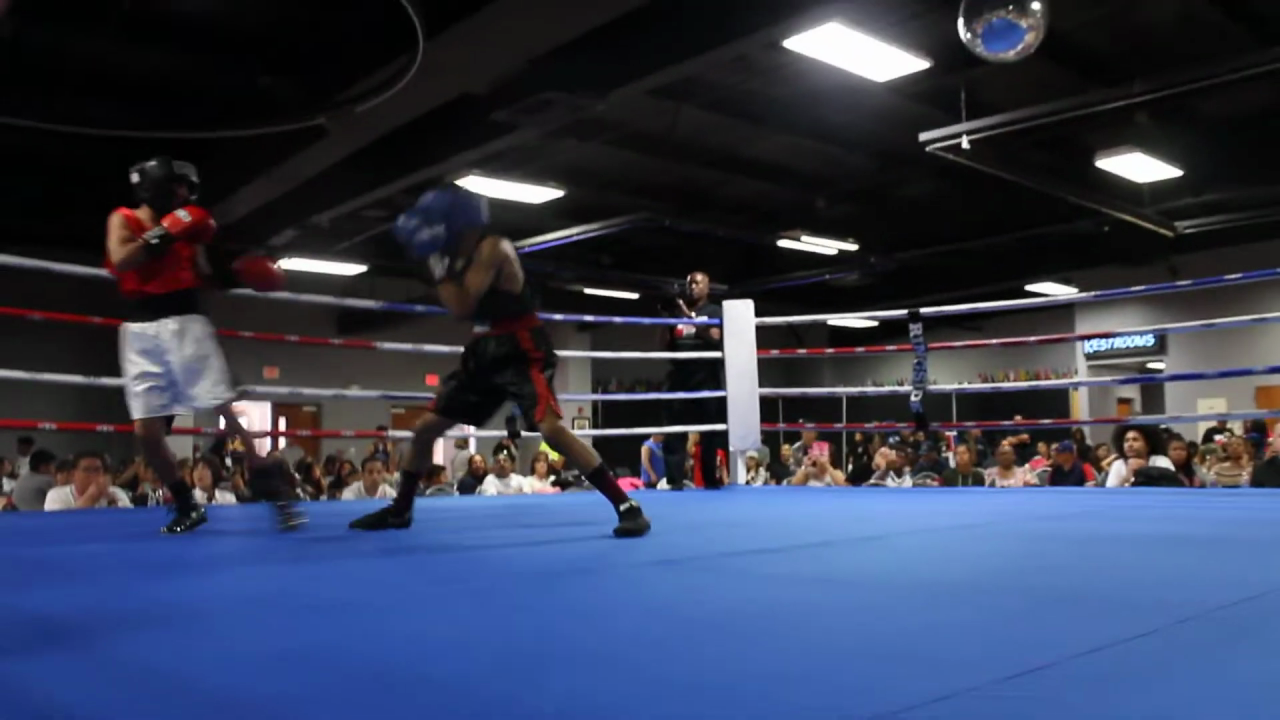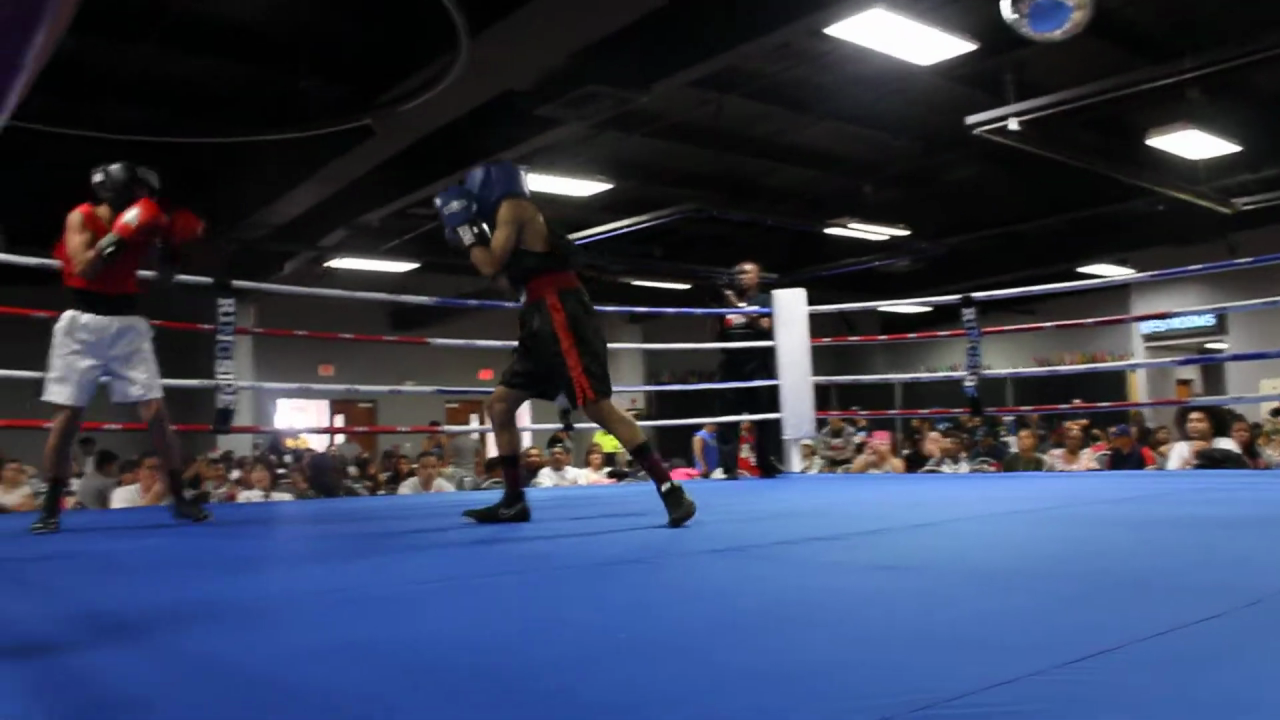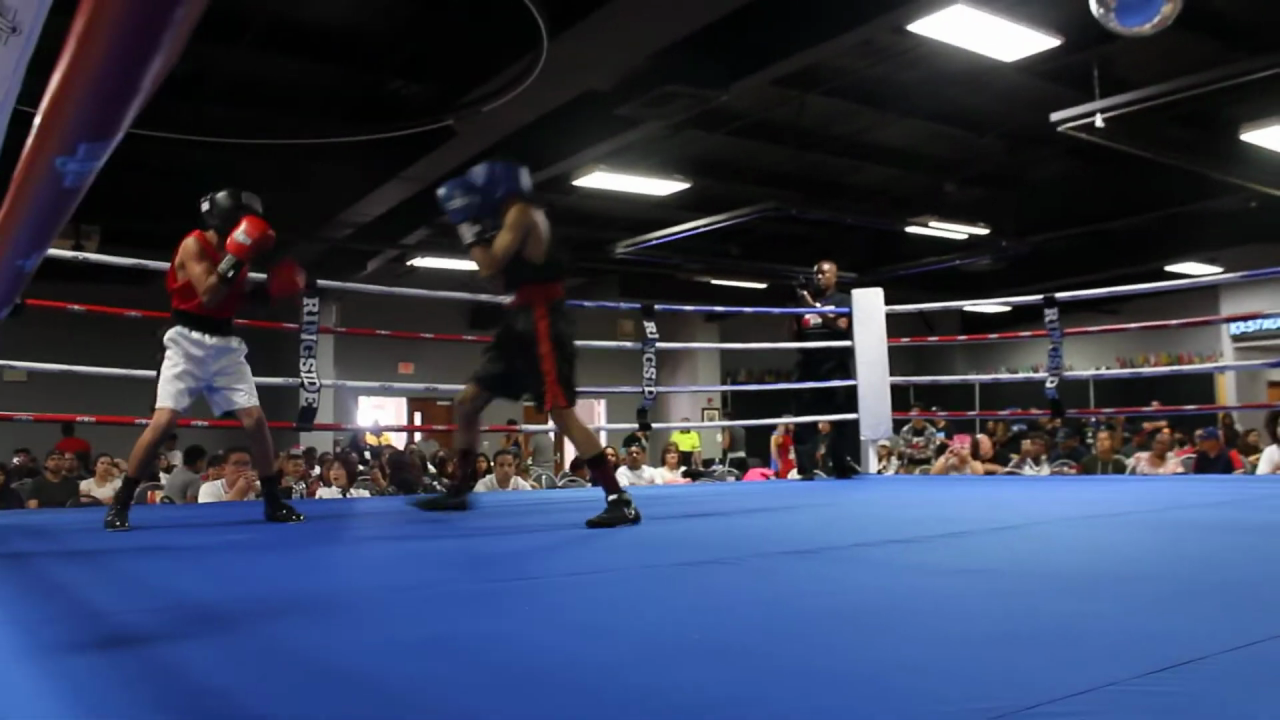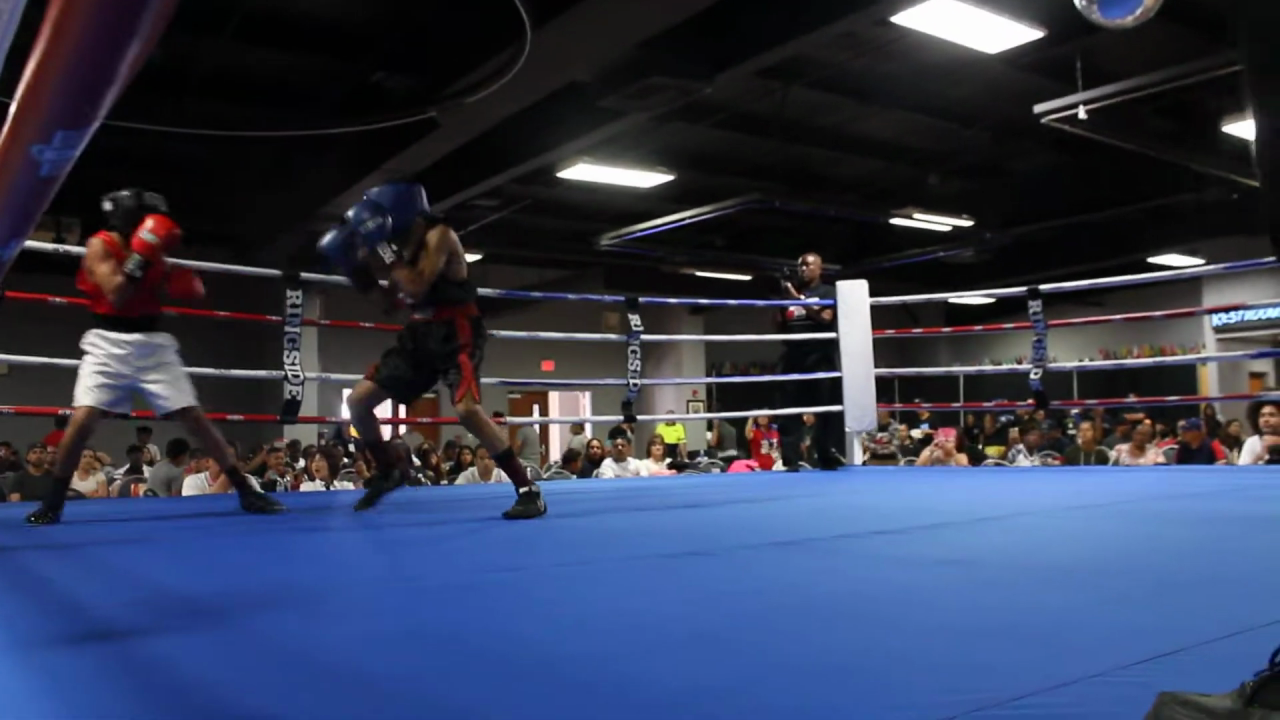
dt=0.5s
person 1, frame 1
left shoulder: (187, 225)
right shoulder: (122, 219)
left elbow: (210, 275)
right elbow: (120, 260)
left wrist: (242, 273)
right wrist: (161, 235)
left hip: (186, 326)
right hip: (141, 332)
left knee: (225, 411)
right knee: (146, 433)
left ankle: (276, 492)
right ankle: (186, 507)
person 1, frame 2
left shoulder: (137, 224)
right shoulder: (81, 218)
left elbow: (164, 268)
right elbow: (82, 269)
left wrist: (171, 239)
right wrist: (117, 235)
left hip: (126, 324)
right hip: (83, 322)
left knee: (154, 409)
right knee: (66, 415)
left ankle: (180, 497)
right ankle: (51, 507)
person 1, frame 3
left shoulder: (238, 247)
right shoulder: (194, 245)
right elbow: (209, 296)
left wrist: (270, 289)
right wrist: (235, 255)
left hip: (225, 344)
right hip: (188, 341)
left knee: (255, 420)
right knee: (164, 420)
left ankle: (273, 502)
right ankle: (120, 504)
person 1, frame 4
left shoulder: (152, 246)
right shoulder: (99, 245)
left elbow: (164, 289)
right elbow: (115, 294)
left wrist: (186, 287)
right wrist: (140, 255)
left hip: (154, 343)
right hip: (109, 342)
left knee: (196, 419)
right knee: (84, 419)
left ankle: (247, 492)
right ankle: (53, 502)
person 2, frame 1
left shoulder: (493, 248)
right shoulder: (462, 252)
left elbow: (461, 308)
left wrist: (433, 256)
left hip: (520, 350)
right hip: (485, 351)
left knee: (550, 428)
right knee: (424, 428)
left ankle: (625, 505)
right ankle: (400, 510)
person 2, frame 2
left shoulder: (511, 207)
right shoulder: (518, 221)
left elbow: (491, 266)
right elbow: (512, 278)
left wrist: (464, 226)
right wrist: (472, 237)
left hip: (561, 313)
right hip: (542, 319)
left knee: (597, 408)
right knee: (500, 406)
left ankle: (671, 491)
right ankle: (514, 501)
person 2, frame 3
left shoulder: (522, 213)
right shoulder: (511, 220)
left elbow: (490, 267)
left wrist: (467, 224)
right wrist: (474, 231)
left hip: (542, 320)
right hip: (519, 322)
left knee: (560, 413)
right knee: (466, 404)
left ankle: (619, 502)
right ankle: (459, 491)
person 2, frame 4
left shoulder: (440, 236)
right shoulder: (404, 244)
left elbow: (417, 287)
right elbow: (390, 301)
left wrist: (382, 245)
right wrist: (358, 267)
left hip: (456, 334)
right hip: (420, 334)
left knee: (468, 410)
right knee: (359, 400)
left ankle: (528, 491)
right ankle: (389, 471)
person 3, frame 1
left shoulder: (714, 311)
right shoulder: (677, 312)
left elbow: (714, 337)
right elbow: (667, 344)
left wrist: (690, 317)
left hip: (706, 377)
right hip: (680, 376)
left knee: (710, 431)
right knee: (675, 429)
left ankle: (711, 479)
right ankle: (675, 479)
person 3, frame 2
left shoulder: (764, 301)
right shoulder: (728, 302)
left elbow: (764, 326)
right elbow: (719, 335)
left wrist: (739, 307)
left hip: (758, 366)
right hip: (732, 366)
left knee: (765, 419)
right knee: (728, 419)
left ankle: (767, 467)
right ankle: (729, 469)
person 3, frame 3
left shoulder: (843, 300)
right shoulder: (805, 302)
left elbow: (841, 325)
right elbow: (796, 334)
left wrist: (815, 307)
left hip: (835, 367)
right hip: (809, 366)
left knee: (842, 419)
right knee: (804, 420)
left ankle: (843, 467)
right ankle: (805, 469)
person 3, frame 4
left shoulder: (827, 292)
right shoulder: (790, 294)
left elbow: (825, 317)
right elbow: (781, 325)
left wrist: (798, 299)
left hip: (820, 358)
right hip: (794, 358)
left knee: (827, 410)
right knee: (789, 411)
left ankle: (828, 459)
right ankle: (791, 461)
